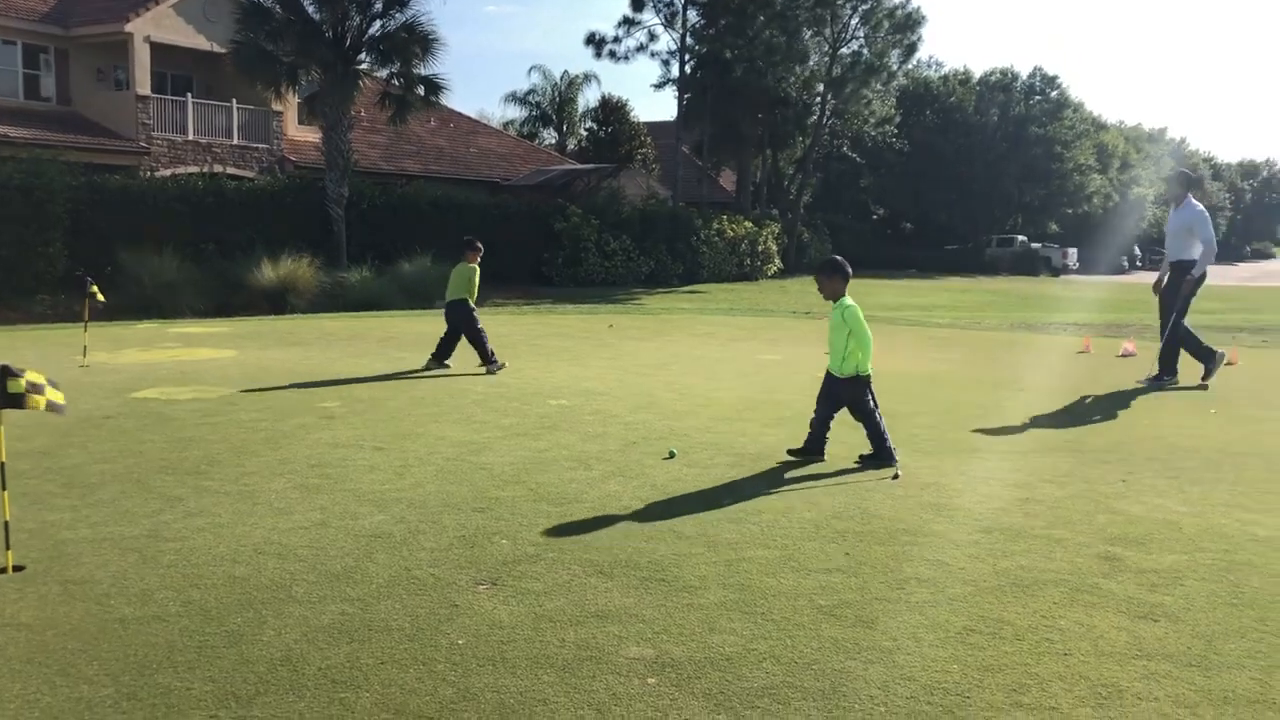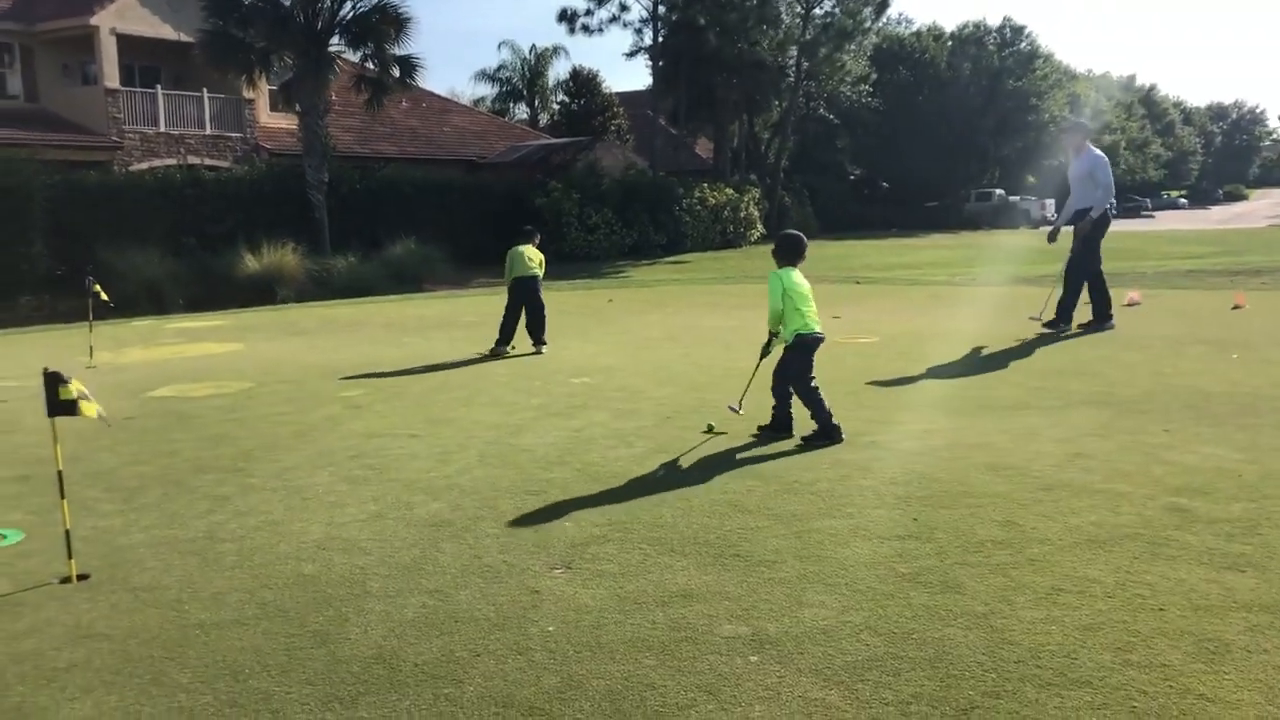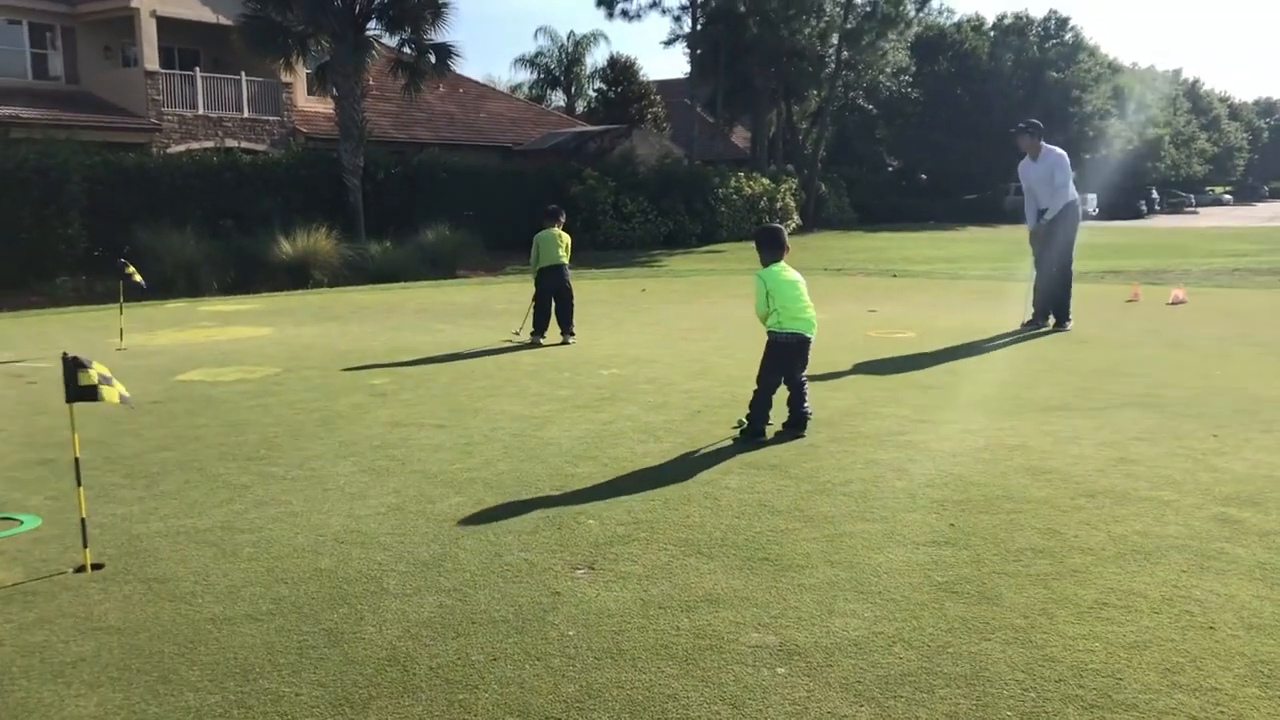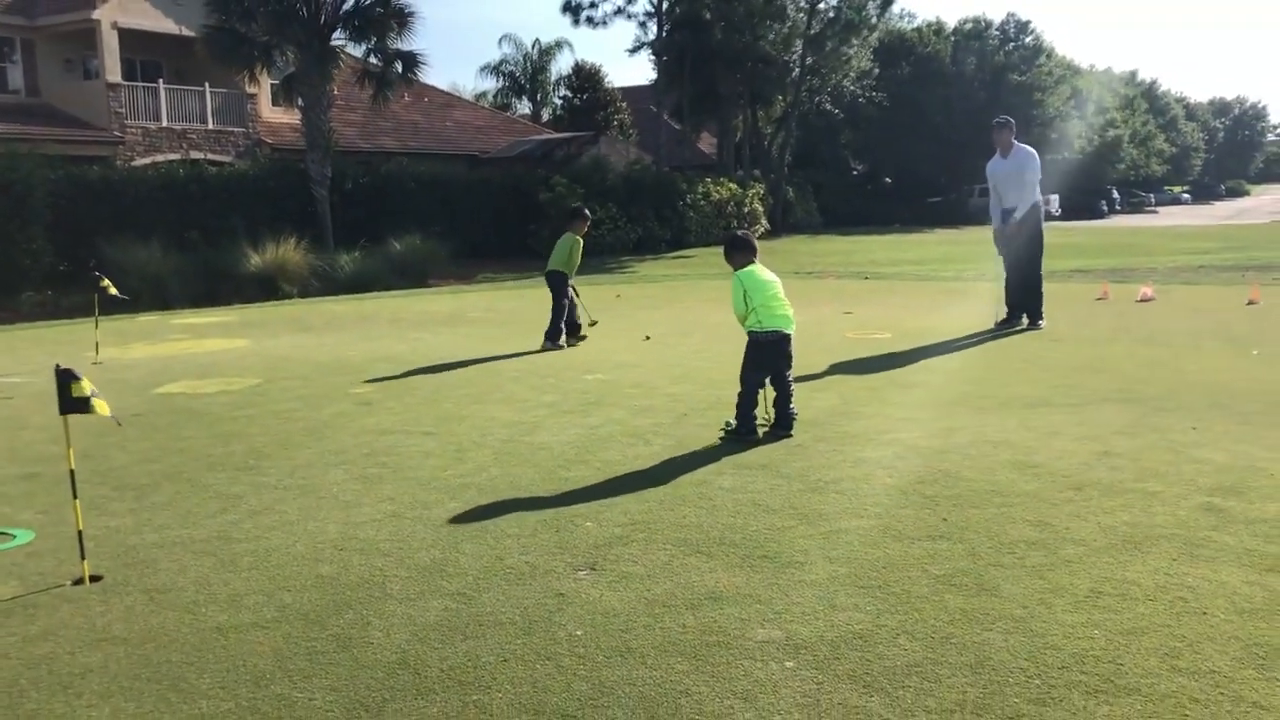
dt=1s
person 1, frame 1
left shoulder: (848, 309)
right shoulder: (837, 308)
left elbow: (865, 339)
left wrist: (864, 370)
left hip: (851, 375)
right hip: (836, 372)
left knee: (866, 415)
right knee: (823, 410)
left ankle: (884, 453)
right ankle: (814, 448)
person 1, frame 2
left shoulder: (777, 276)
right shoulder: (801, 279)
left elbow: (776, 308)
left wrist: (772, 330)
right wrist: (773, 341)
left hip: (800, 338)
right hip: (807, 335)
left knee: (803, 385)
right knee: (781, 378)
left ankle: (829, 429)
right ankle: (781, 424)
person 1, frame 3
left shoulder: (763, 277)
right shoulder: (796, 276)
left elbow: (762, 311)
right elbow: (800, 306)
left hip: (781, 336)
right hip: (805, 333)
left knee: (766, 383)
right knee: (797, 380)
left ankle: (755, 429)
right ankle: (797, 424)
person 1, frame 4
left shoulder: (740, 276)
right shoulder: (770, 275)
left elbow: (740, 310)
left wrist: (749, 326)
left hip: (762, 334)
right hip: (784, 331)
left knee: (750, 381)
right knee: (782, 380)
left ankle: (745, 427)
right ankle: (784, 423)
person 2, frame 1
left shoulder: (1196, 212)
right shoulder: (1175, 210)
left elbow: (1210, 247)
left wrist: (1193, 276)
right wrist: (1161, 276)
left hip: (1188, 271)
right hip: (1177, 270)
left knee: (1170, 321)
right knee: (1172, 321)
left ankle: (1167, 373)
right ankle: (1210, 356)
person 2, frame 2
left shoulder: (1097, 158)
right shoulder: (1075, 161)
left elbow: (1108, 192)
left wrist: (1091, 218)
right wrist: (1058, 225)
left hip: (1094, 218)
right hip: (1083, 219)
left knee: (1075, 268)
right knee: (1090, 268)
left ankle: (1062, 319)
right ankle: (1103, 317)
person 2, frame 3
left shoulder: (1057, 157)
right shoulder: (1023, 166)
left elbow: (1062, 193)
right elbow: (1030, 198)
left wrist: (1044, 222)
right wrist: (1032, 228)
left hip: (1066, 210)
right hip: (1044, 214)
left knee: (1061, 263)
right knee: (1042, 265)
left ankle: (1062, 316)
right ankle: (1041, 315)
person 2, frame 4
left shoulder: (1028, 155)
right shoulder: (992, 165)
left elbow: (1031, 191)
left wrist: (1014, 219)
right wrist: (997, 227)
left hip: (1029, 213)
right hip: (1008, 216)
left knee: (1032, 267)
right knee: (1012, 269)
left ankle: (1035, 315)
right ankle: (1014, 314)
